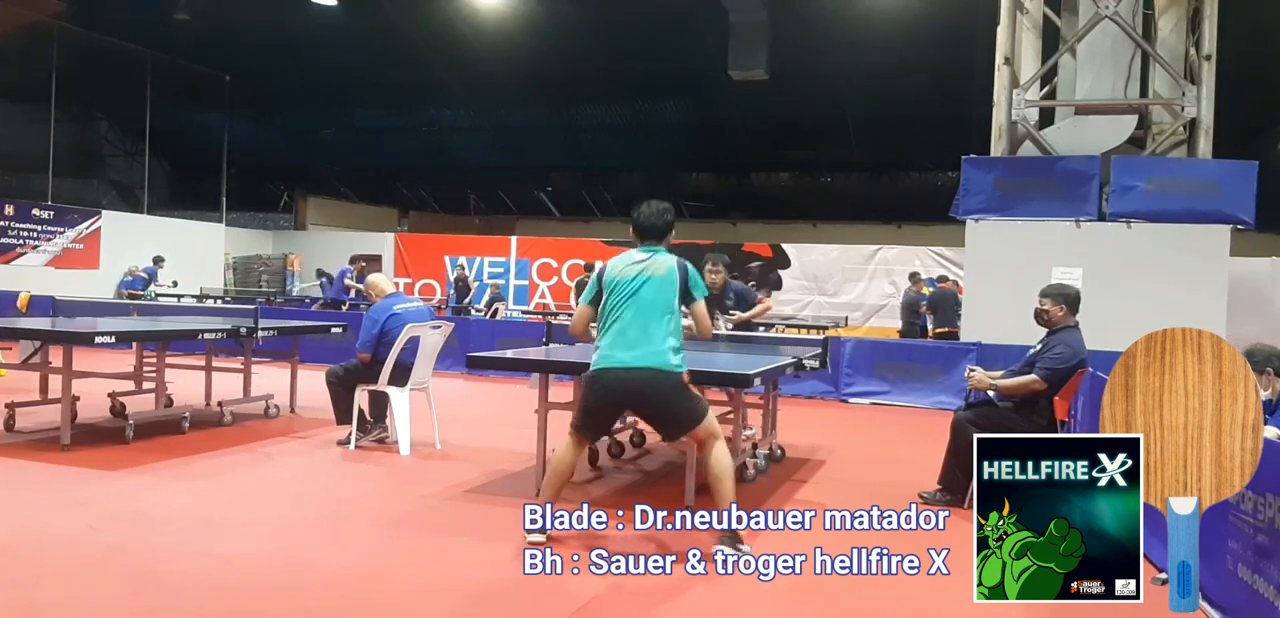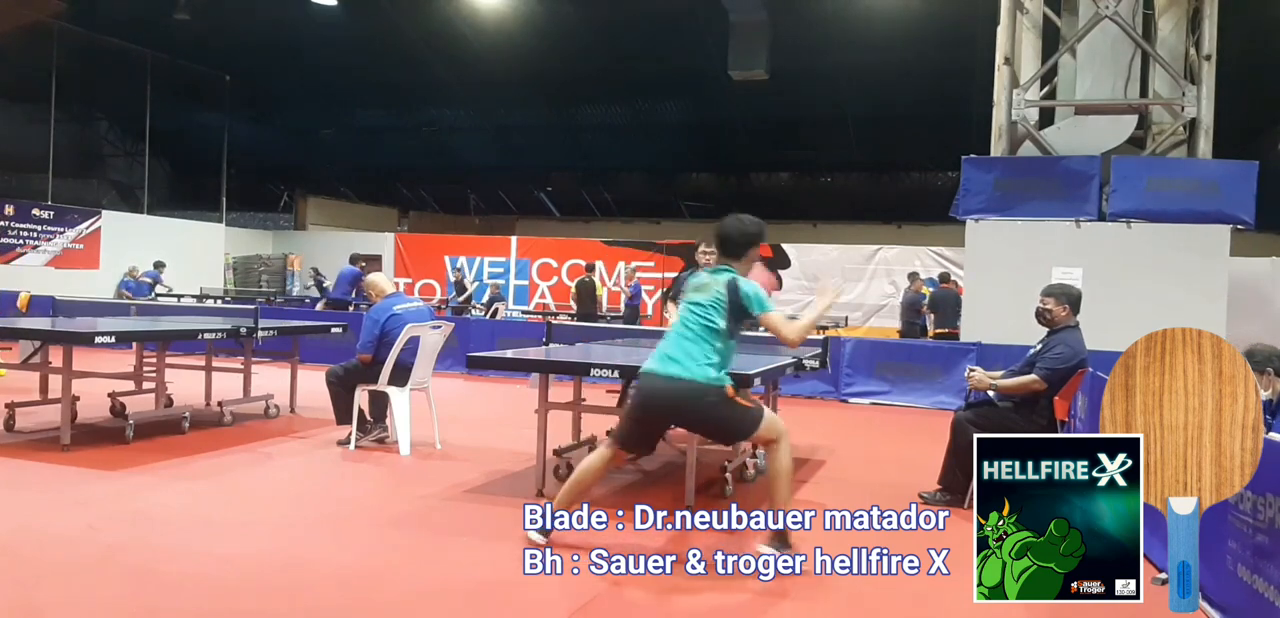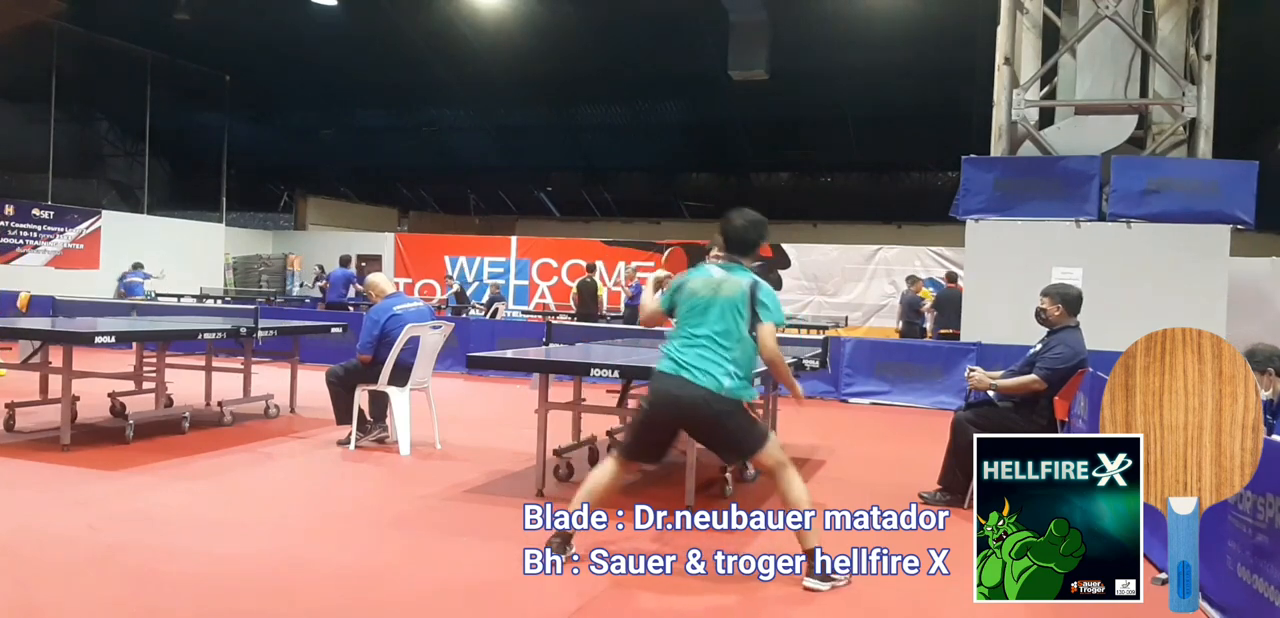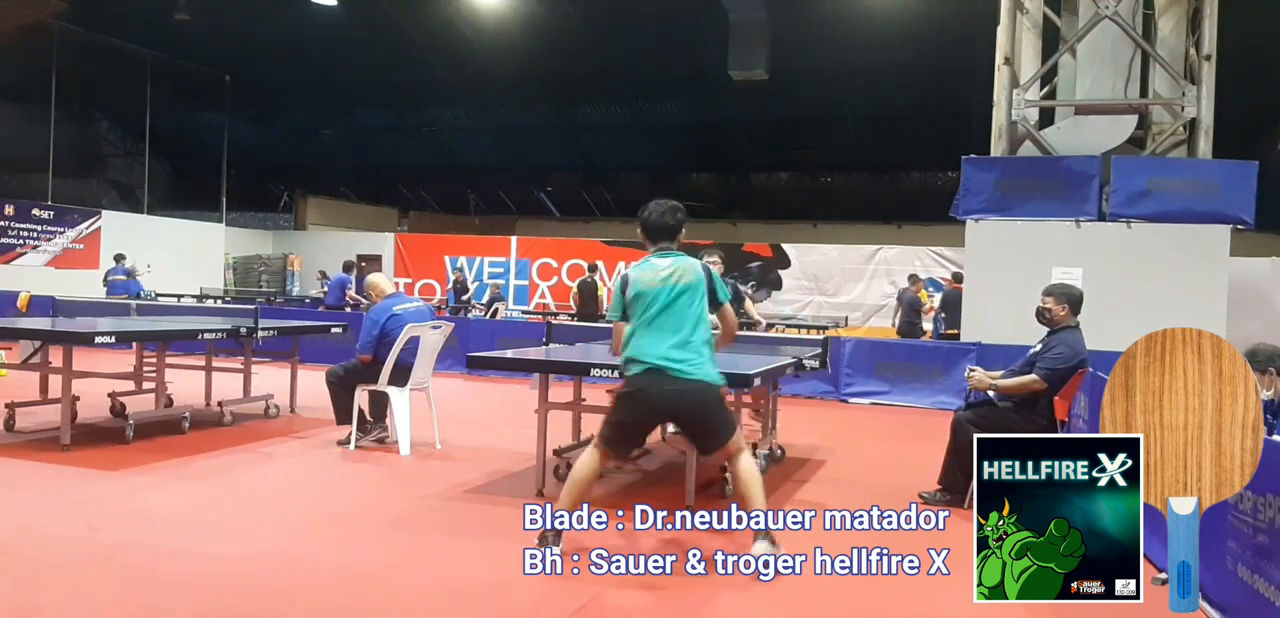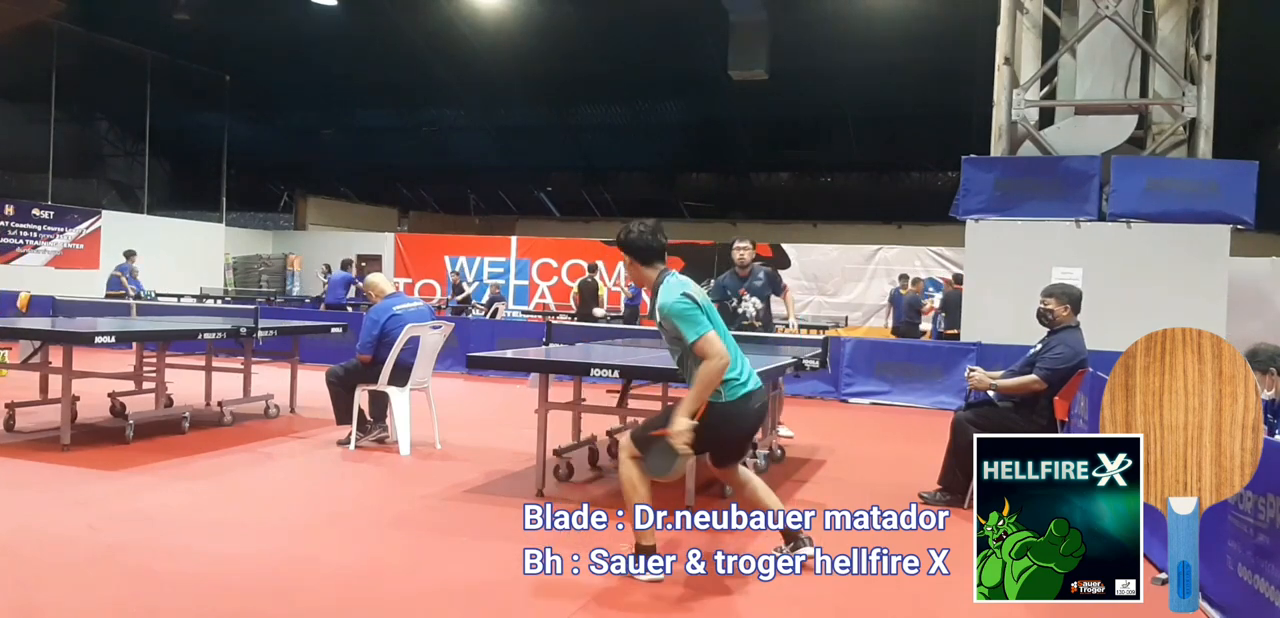
dt=0.4s
person 1, frame 1
left shoulder: (608, 267)
right shoulder: (680, 268)
left elbow: (577, 329)
right elbow: (705, 330)
right wrist: (681, 329)
left hip: (606, 374)
right hip: (659, 375)
left knee: (576, 440)
right knee: (712, 439)
left ankle: (539, 522)
right ankle: (729, 534)
person 1, frame 2
left shoulder: (697, 280)
right shoulder: (742, 286)
right elbow: (790, 337)
right wrist: (821, 305)
left hip: (652, 385)
right hip: (699, 389)
left knee: (612, 452)
right knee: (779, 436)
left ankle: (546, 522)
right ankle: (779, 539)
person 1, frame 3
left shoulder: (693, 277)
right shoulder: (759, 289)
left elbow: (647, 317)
right elbow: (770, 352)
left wrist: (650, 286)
right wrist: (794, 387)
left hip: (666, 388)
right hip: (718, 398)
left knee: (620, 461)
right knee: (781, 466)
left ankle: (560, 536)
right ankle: (816, 564)
person 1, frame 4
left shoulder: (628, 276)
right shoulder: (701, 271)
left elbow: (618, 346)
right elbow: (731, 325)
right wrist: (715, 342)
left hip: (644, 383)
right hip: (698, 385)
left knee: (599, 450)
right knee: (739, 452)
left ankle: (552, 533)
right ankle: (763, 536)
person 1, frame 5
left shoulder: (671, 300)
right shoulder: (679, 283)
left elbow: (717, 359)
left wrist: (683, 414)
left hip: (725, 405)
right hip: (752, 398)
left knee: (630, 449)
right knee: (726, 468)
left ankle: (646, 554)
right ankle: (797, 537)
person 2, frame 1
left shoulder: (1066, 345)
right shoulder: (1057, 337)
left elbow: (1037, 382)
right elbow: (1024, 372)
left wrist: (991, 385)
right wrist: (988, 374)
left hip: (1034, 419)
right hip: (1024, 409)
left knee: (964, 421)
right knee: (964, 411)
left ankle: (955, 491)
right ankle: (961, 484)
person 2, frame 2
left shoulder: (1066, 345)
right shoulder: (1057, 337)
left elbow: (1036, 382)
right elbow: (1024, 371)
left wrist: (991, 385)
right wrist: (988, 374)
left hip: (1035, 419)
right hip: (1024, 409)
left knee: (964, 421)
right knee: (964, 411)
left ankle: (955, 491)
right ankle: (963, 484)
person 2, frame 3
left shoulder: (1066, 345)
right shoulder: (1058, 337)
left elbow: (1036, 382)
right elbow: (1024, 372)
left wrist: (991, 385)
right wrist: (988, 374)
left hip: (1034, 419)
right hip: (1024, 409)
left knee: (964, 421)
right knee: (965, 411)
left ankle: (955, 491)
right ankle: (961, 484)
person 2, frame 4
left shoulder: (1066, 345)
right shoulder: (1058, 337)
left elbow: (1037, 382)
right elbow: (1024, 372)
left wrist: (991, 385)
right wrist: (988, 374)
left hip: (1035, 419)
right hip: (1025, 409)
left knee: (964, 421)
right knee: (964, 411)
left ankle: (955, 491)
right ankle: (962, 484)
person 2, frame 5
left shoulder: (1067, 345)
right shoulder: (1058, 337)
left elbow: (1037, 382)
right elbow: (1024, 372)
left wrist: (991, 385)
right wrist: (988, 374)
left hip: (1035, 419)
right hip: (1024, 409)
left knee: (964, 421)
right knee: (964, 411)
left ankle: (955, 491)
right ankle: (961, 484)
person 3, frame 1
left shoulder: (377, 311)
right shoulder: (424, 306)
left elbow: (364, 356)
left wrist: (364, 356)
left hip: (394, 373)
left knee: (334, 375)
right knee: (378, 366)
left ankle: (363, 427)
right ankle: (378, 424)
person 3, frame 2
left shoulder: (377, 311)
right shoulder: (424, 306)
left elbow: (364, 356)
left wrist: (360, 356)
left hip: (394, 373)
left knee: (334, 374)
right knee: (378, 366)
left ankle: (363, 427)
right ankle: (378, 424)
person 3, frame 3
left shoulder: (377, 311)
right shoulder: (424, 306)
left elbow: (364, 356)
left wrist: (362, 356)
left hip: (394, 373)
left knee: (334, 375)
right knee: (377, 366)
left ankle: (363, 427)
right ankle: (378, 424)
person 3, frame 4
left shoulder: (377, 312)
right shoulder: (424, 306)
left elbow: (364, 357)
left wrist: (363, 356)
left hip: (394, 373)
left knee: (334, 375)
right knee: (377, 366)
left ankle: (363, 428)
right ankle: (378, 424)
person 3, frame 5
left shoulder: (377, 311)
right shoulder: (424, 305)
left elbow: (364, 356)
left wrist: (363, 356)
left hip: (394, 373)
left knee: (334, 375)
right knee: (378, 365)
left ankle: (362, 427)
right ankle: (378, 424)
